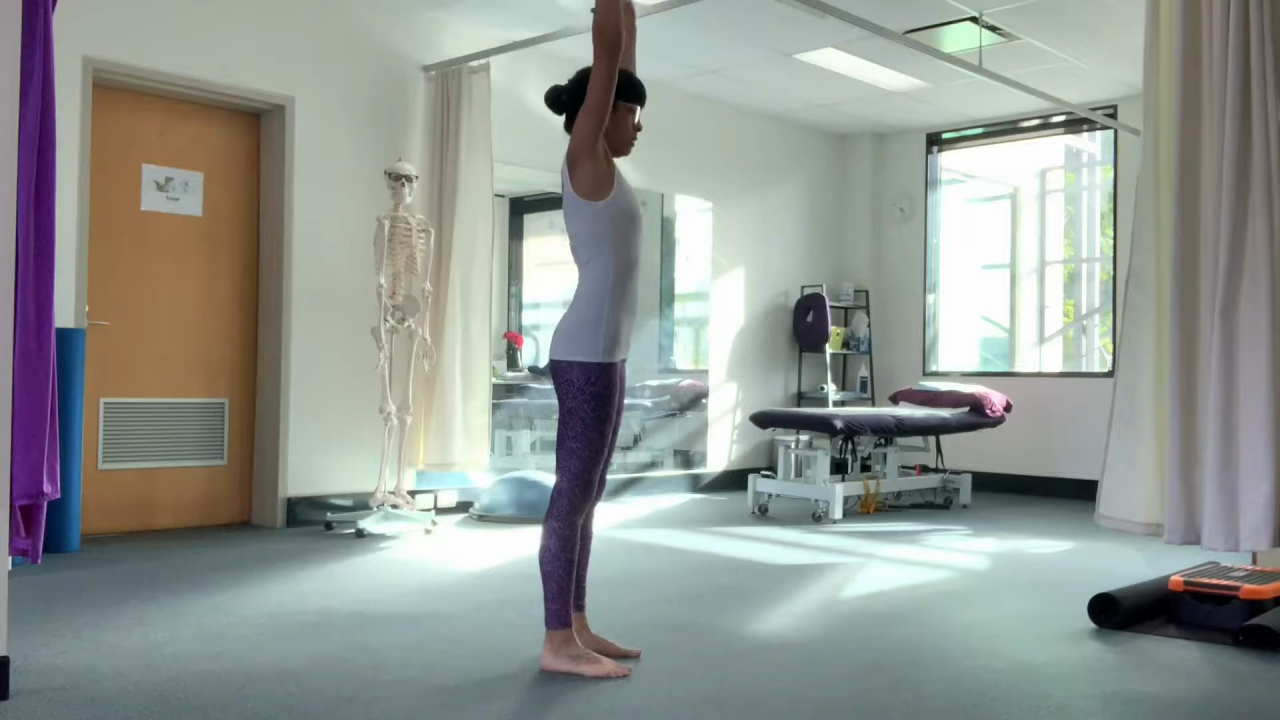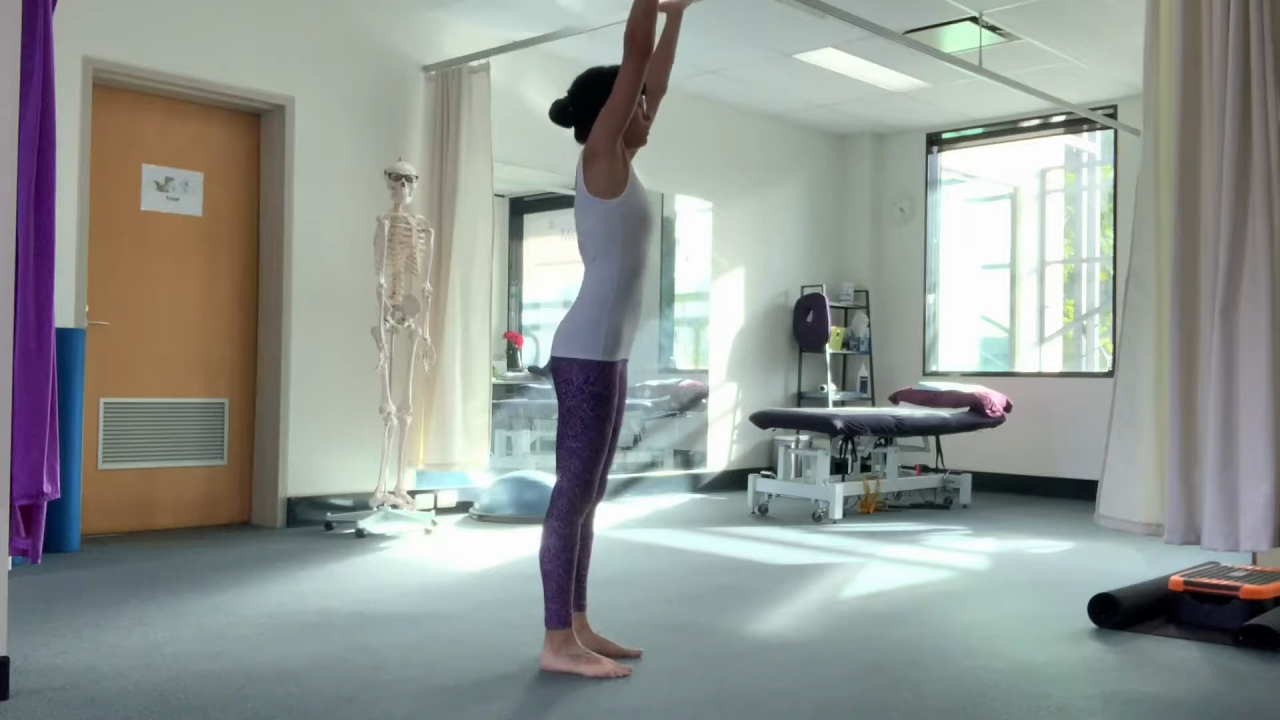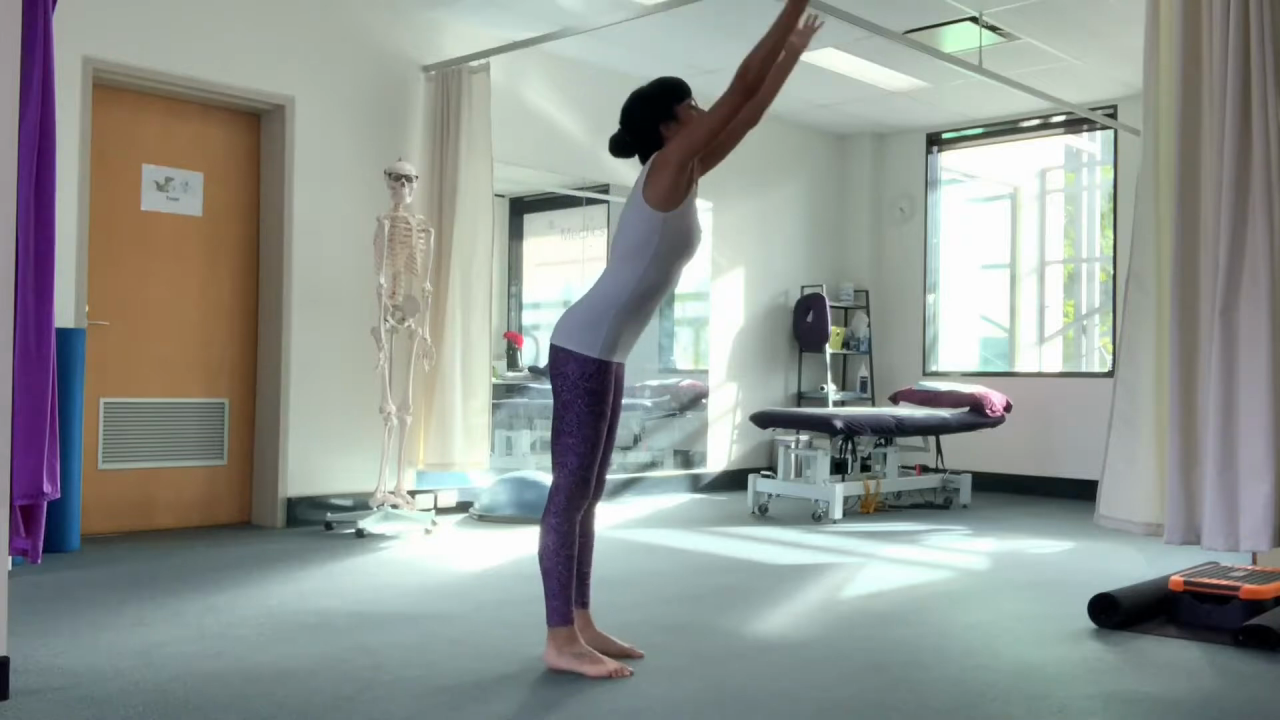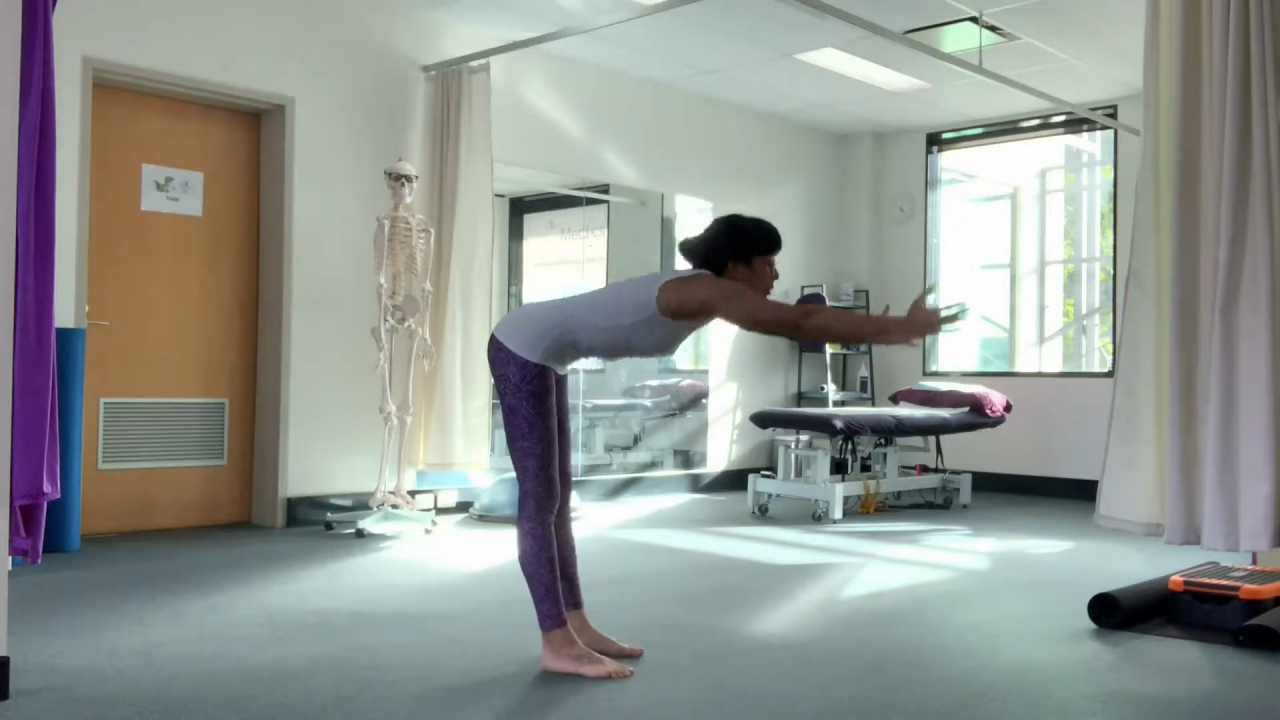
dt=0.4s
person 1, frame 1
left shoulder: (597, 166)
right shoulder: (585, 158)
left elbow: (617, 57)
right elbow: (606, 55)
left hip: (600, 353)
right hip: (588, 353)
left knee: (585, 496)
right knee: (573, 496)
left ankle: (576, 628)
right ankle: (558, 644)
person 1, frame 2
left shoulder: (614, 164)
right shoulder: (600, 157)
left elbow: (653, 81)
right elbow: (634, 57)
left hip: (603, 352)
right hip: (589, 352)
left knee: (585, 496)
right knee: (573, 496)
left ankle: (577, 627)
right ankle: (558, 643)
person 1, frame 3
left shoulder: (680, 175)
right shoulder: (667, 171)
left elbow: (745, 112)
right elbow: (739, 94)
left hip: (600, 349)
right hip: (585, 347)
left knee: (584, 494)
right knee: (570, 492)
left ankle: (579, 625)
right ankle: (560, 641)
person 1, frame 4
left shoulder: (705, 294)
right shoulder: (704, 291)
left elbow: (795, 320)
right elbow: (800, 324)
left wrist: (884, 330)
right wrist: (896, 328)
left hip: (541, 353)
right hip: (525, 349)
left knee: (555, 495)
right knee: (539, 496)
left ankle: (576, 626)
right ankle: (558, 645)
